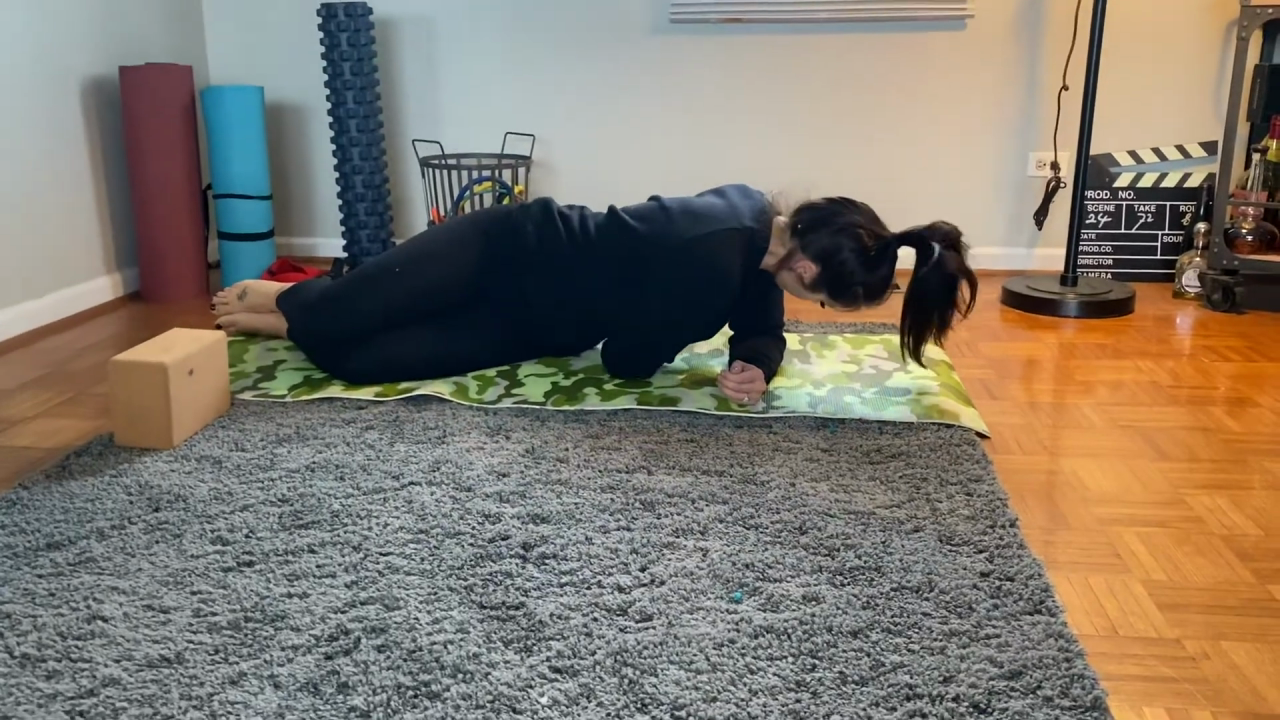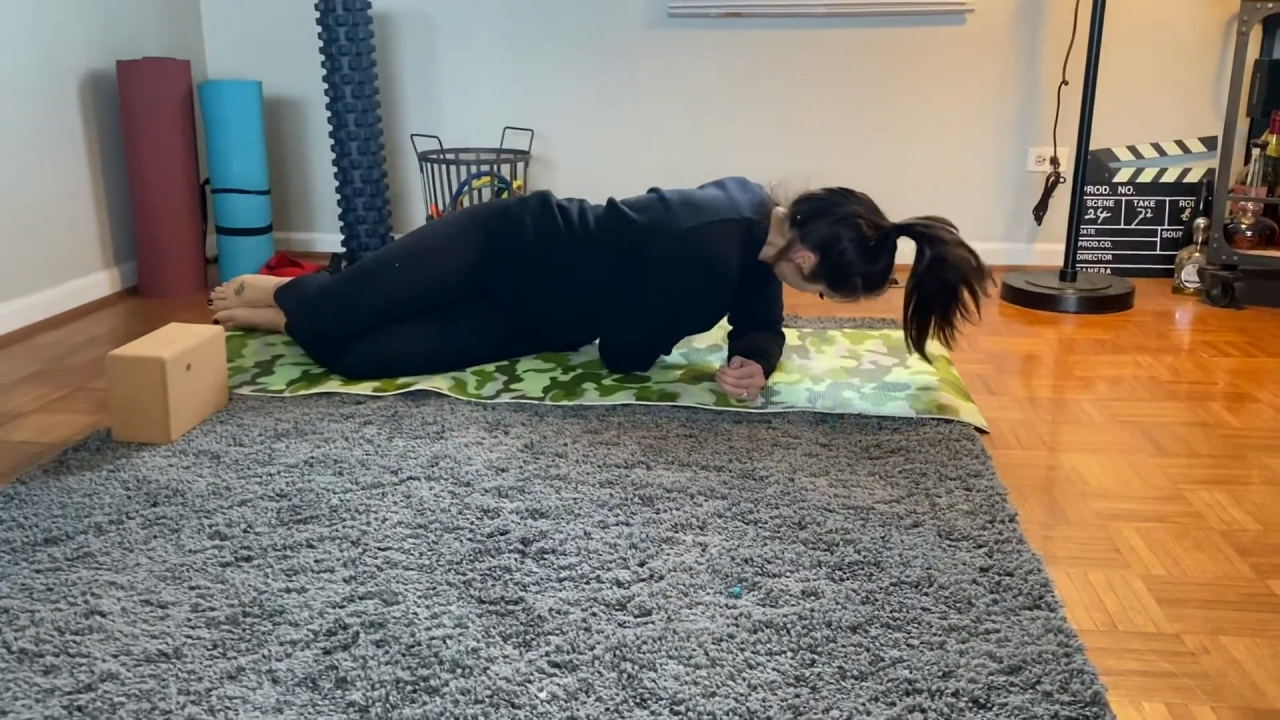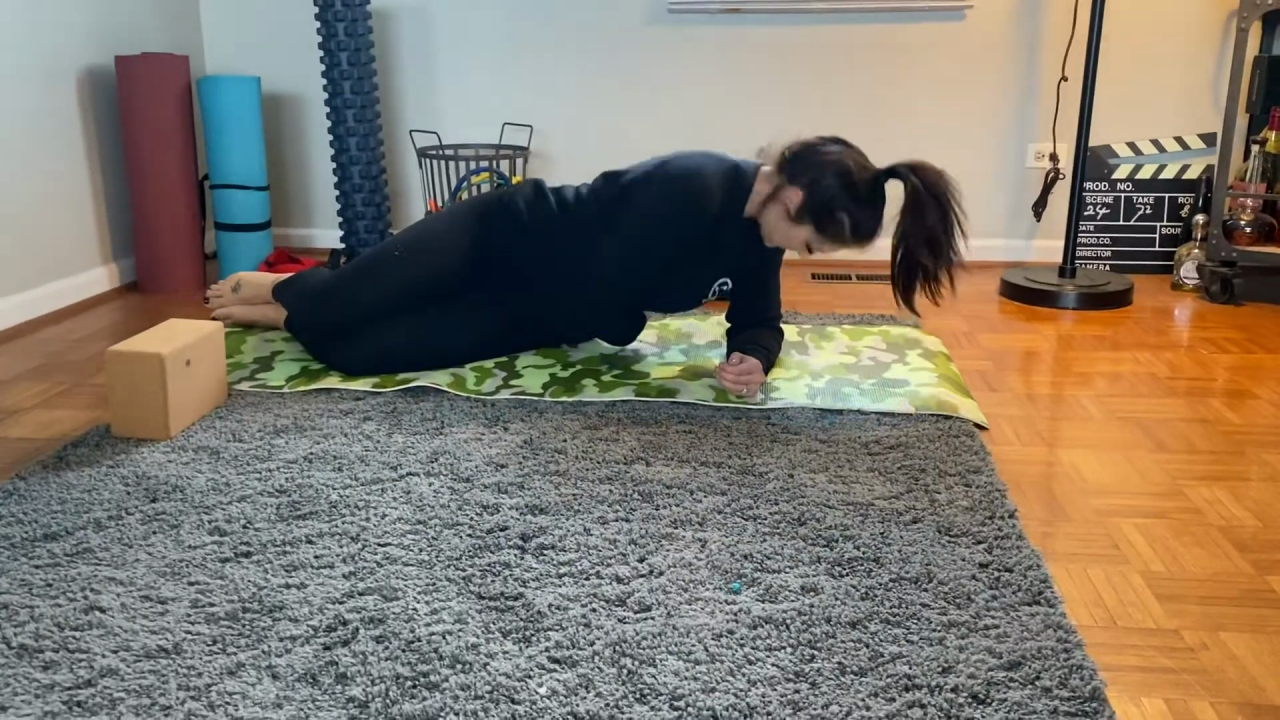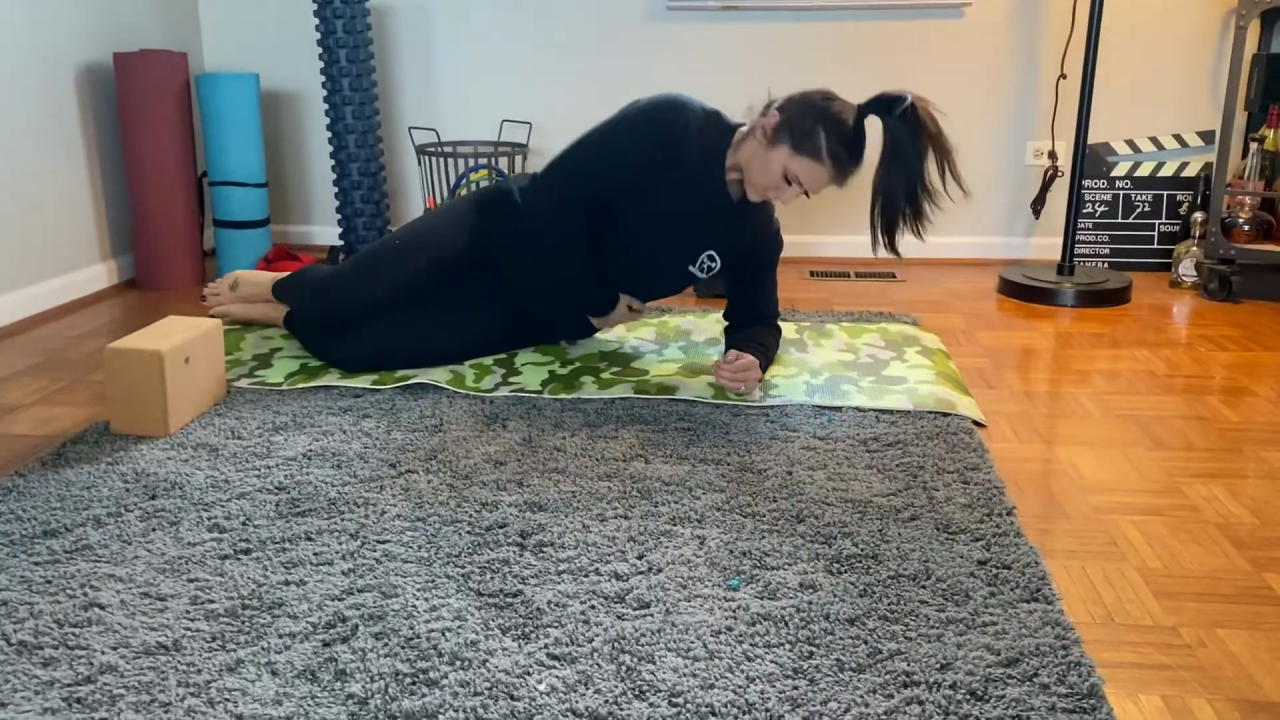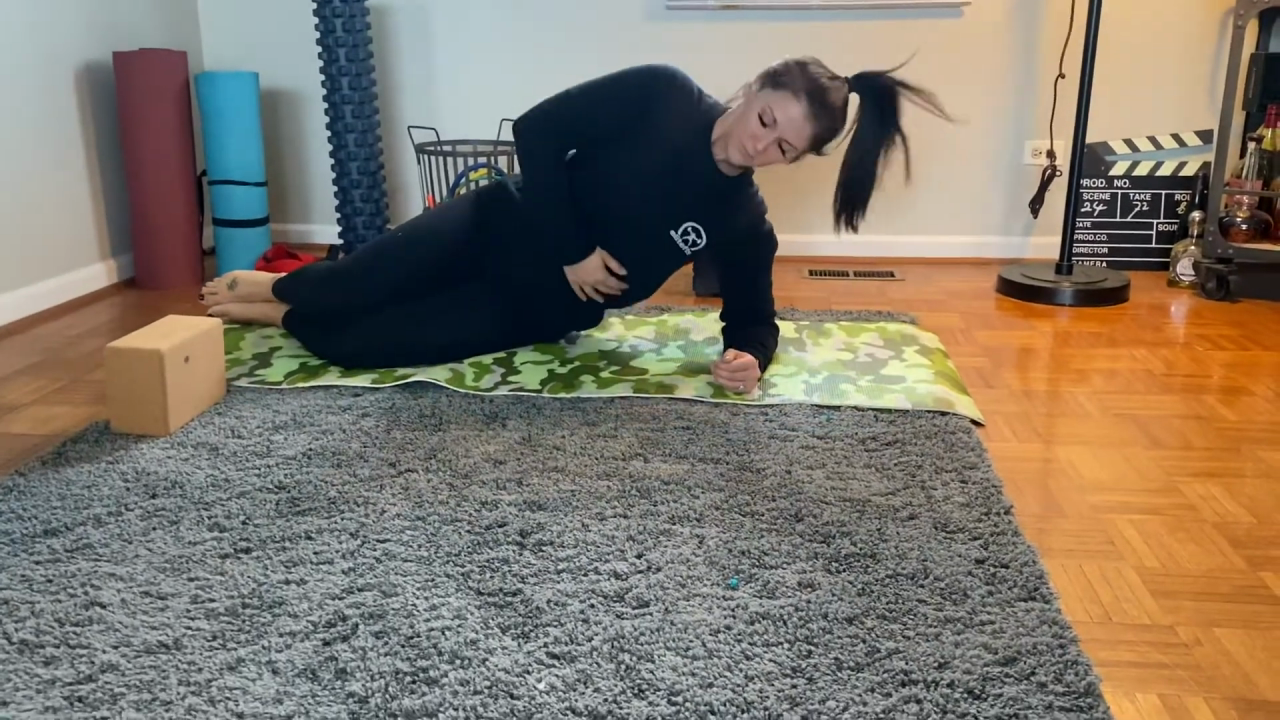
dt=0.3s
person 1, frame 1
left shoulder: (759, 221)
right shoulder: (713, 264)
left elbow: (762, 329)
right elbow: (628, 360)
left wrist: (753, 369)
right wrist: (659, 334)
right hip: (504, 250)
right knee: (343, 315)
left ankle: (278, 322)
right ankle: (279, 299)
person 1, frame 2
left shoulder: (756, 217)
right shoulder: (710, 253)
left elbow: (760, 326)
right elbow: (624, 354)
left wrist: (752, 364)
right wrist: (655, 323)
right hip: (502, 245)
left knee: (357, 357)
right knee: (341, 312)
left ankle: (276, 316)
right ankle: (275, 293)
person 1, frame 3
left shoulder: (759, 247)
right shoulder: (698, 187)
left elbow: (759, 323)
right elbow: (605, 287)
left wrist: (750, 360)
right wrist: (626, 326)
left hip: (543, 318)
right hip: (501, 235)
left knee: (358, 355)
right knee: (340, 305)
left ankle: (276, 318)
right ankle: (276, 289)
person 1, frame 4
left shoulder: (754, 233)
right shoulder: (673, 127)
left elbow: (757, 319)
right elbow: (555, 192)
left wrist: (749, 358)
right wrist: (598, 300)
left hip: (541, 312)
right hip: (498, 231)
left knee: (355, 350)
right knee: (341, 301)
left ankle: (272, 316)
right ankle: (274, 287)
person 1, frame 5
left shoulder: (743, 225)
right shoulder: (662, 94)
left elbow: (751, 315)
right elbow: (538, 127)
left wrist: (748, 358)
right wrist: (572, 250)
left hip: (537, 309)
right hip: (498, 223)
left knee: (359, 345)
right knee: (352, 285)
left ankle: (279, 317)
right ankle: (271, 285)
